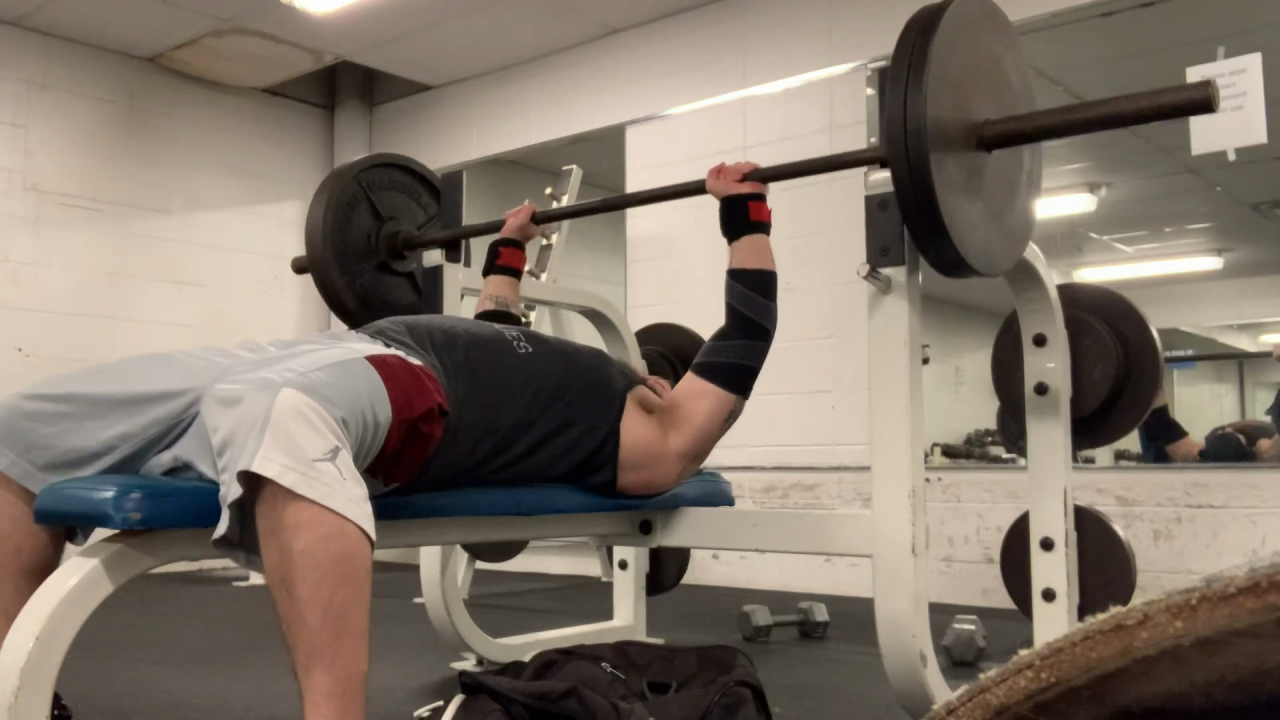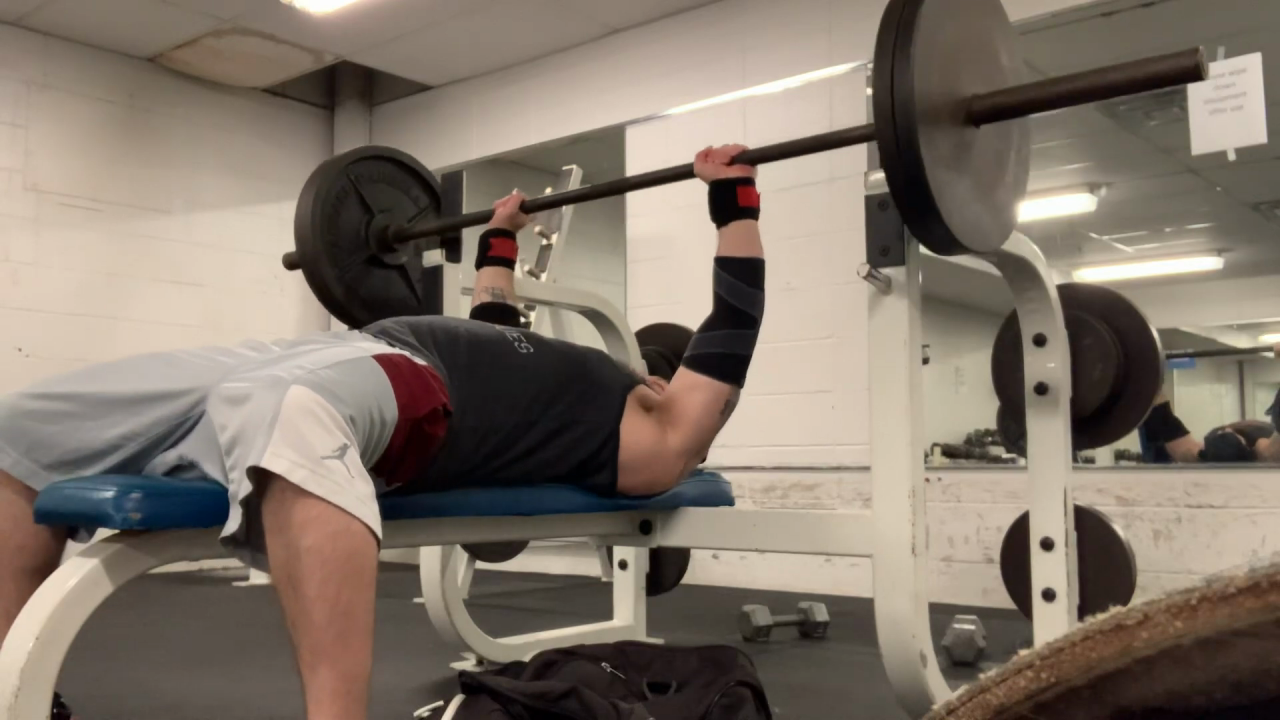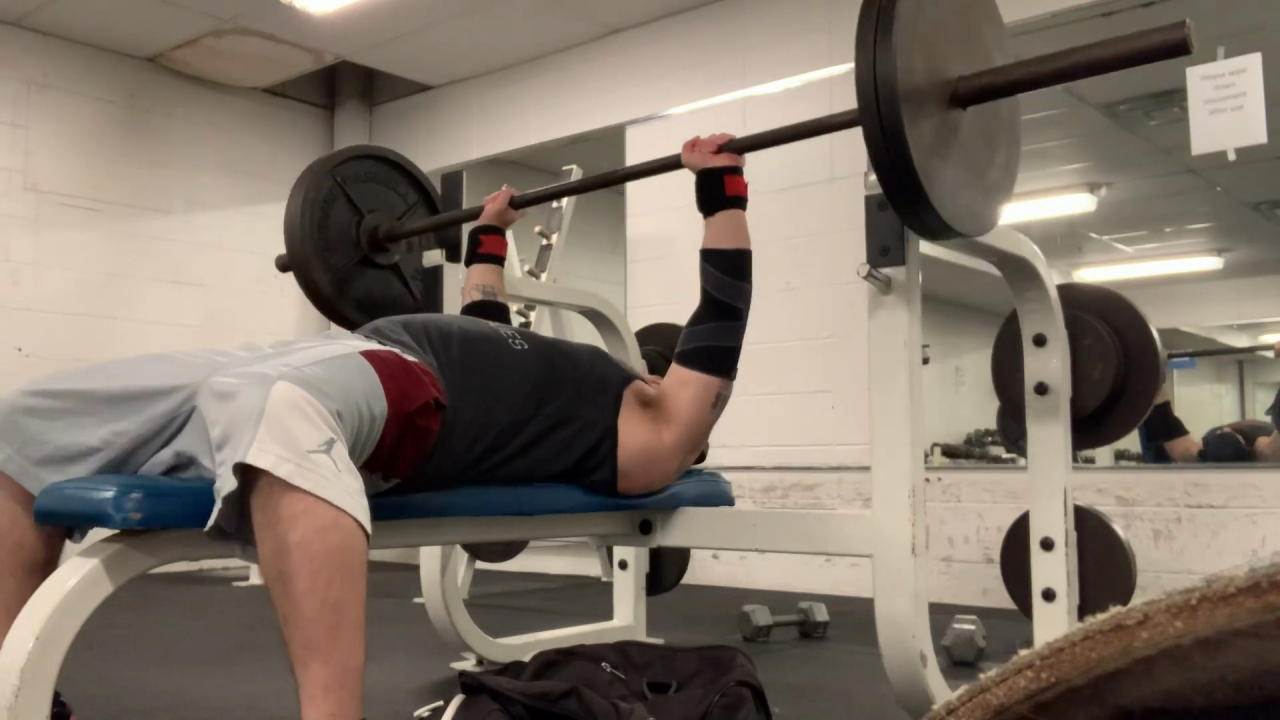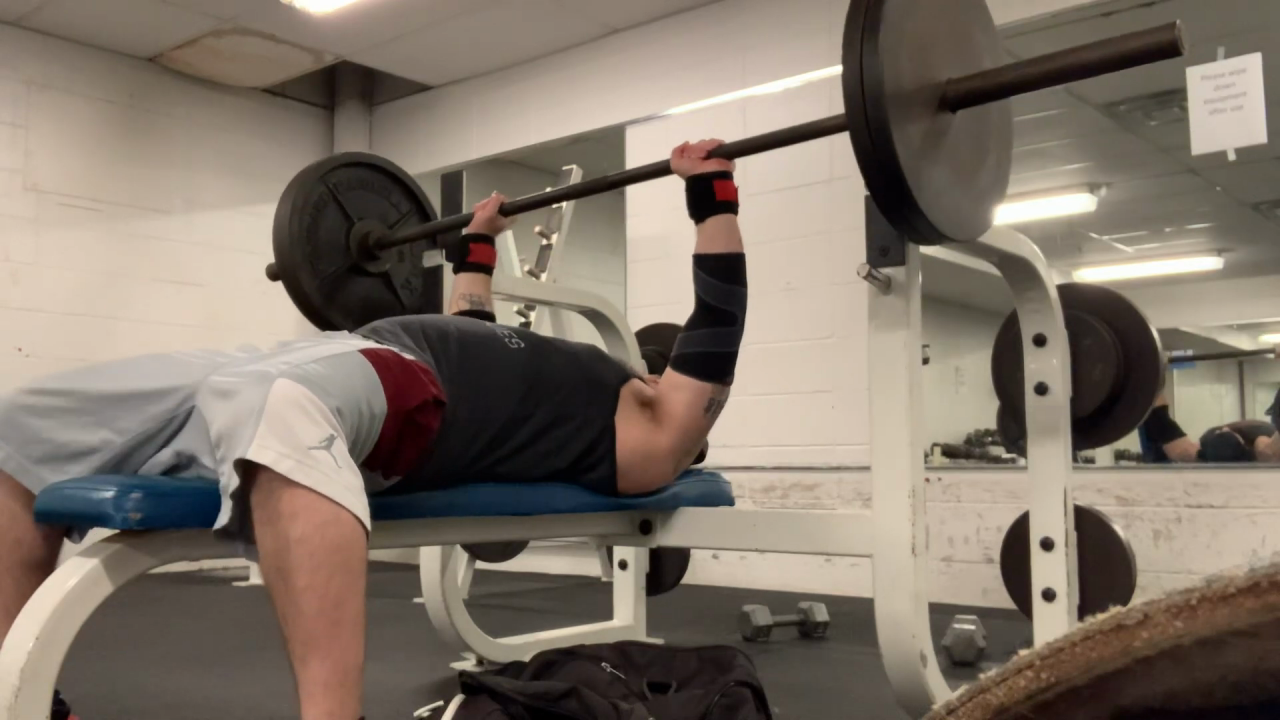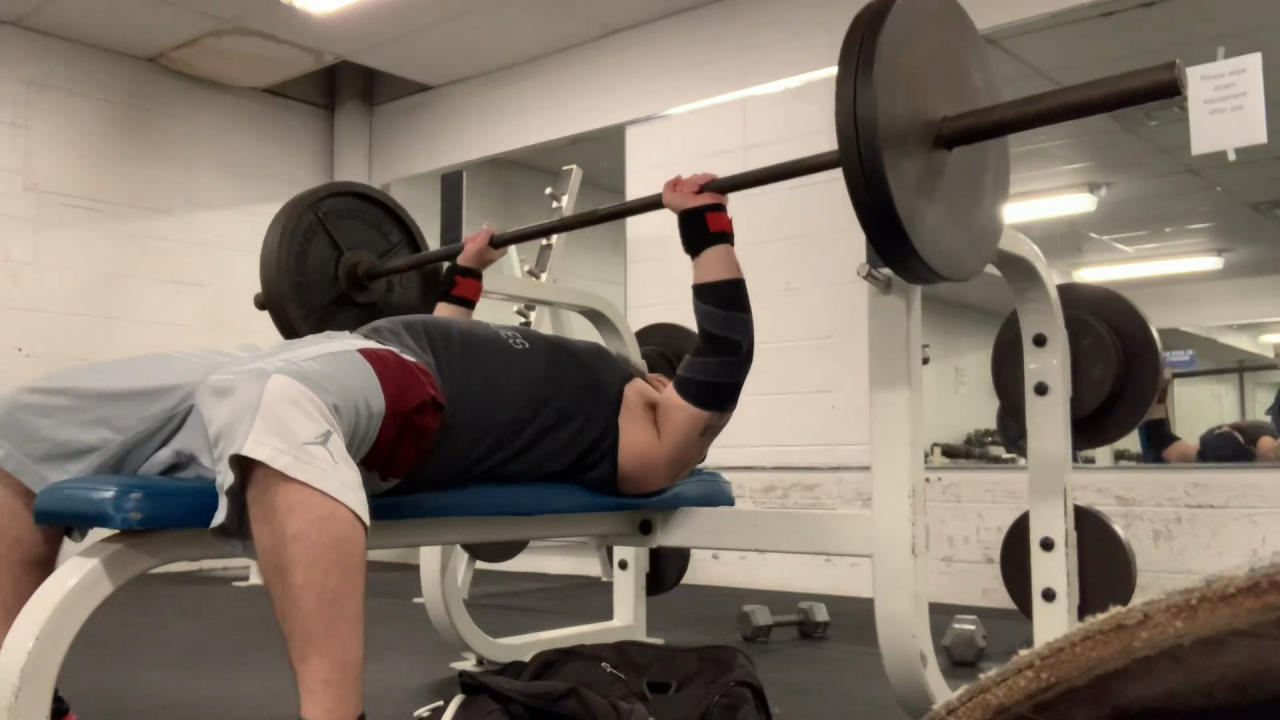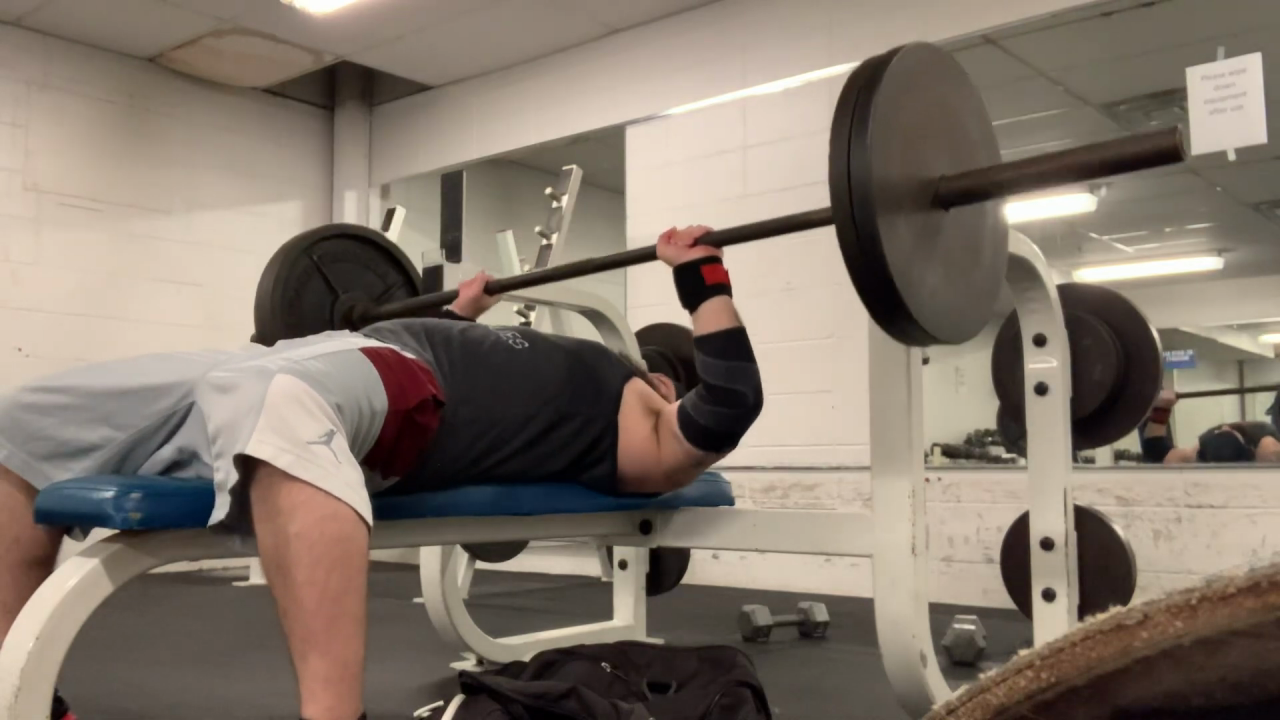
dt=0.4s
person 1, frame 1
left shoulder: (656, 444)
right shoulder: (574, 390)
left elbow: (745, 340)
right elbow: (495, 339)
left wrist: (745, 216)
right wrist: (508, 249)
left knee: (276, 422)
person 1, frame 2
left shoulder: (655, 444)
right shoulder: (566, 385)
left elbow: (732, 331)
right elbow: (492, 331)
left wrist: (735, 202)
right wrist: (500, 237)
left knee: (283, 422)
person 1, frame 3
left shoulder: (650, 442)
right shoulder: (561, 388)
left elbow: (721, 324)
right elbow: (481, 326)
left wrist: (721, 190)
right wrist: (488, 236)
left knee: (274, 418)
person 1, frame 4
left shoulder: (647, 443)
right shoulder: (559, 385)
left elbow: (716, 330)
right elbow: (472, 336)
left wrist: (711, 196)
right wrist: (476, 244)
left knee: (273, 416)
person 1, frame 5
left shoulder: (648, 442)
right shoulder: (568, 386)
left elbow: (727, 360)
left wrist: (704, 225)
right wrist: (465, 273)
left knee: (272, 413)
person 1, frame 6
left shoulder: (652, 441)
right shoulder: (589, 388)
left elbow: (731, 404)
left wrist: (701, 276)
right wrist: (462, 316)
left knee: (274, 411)
